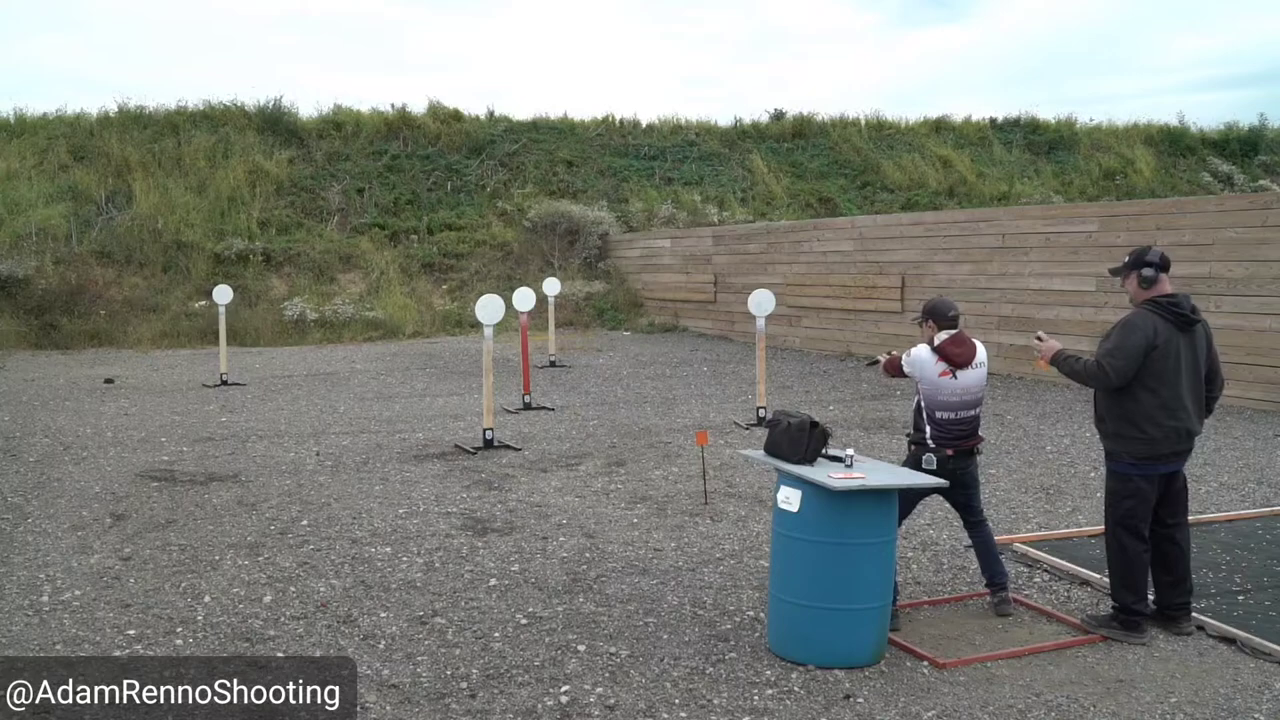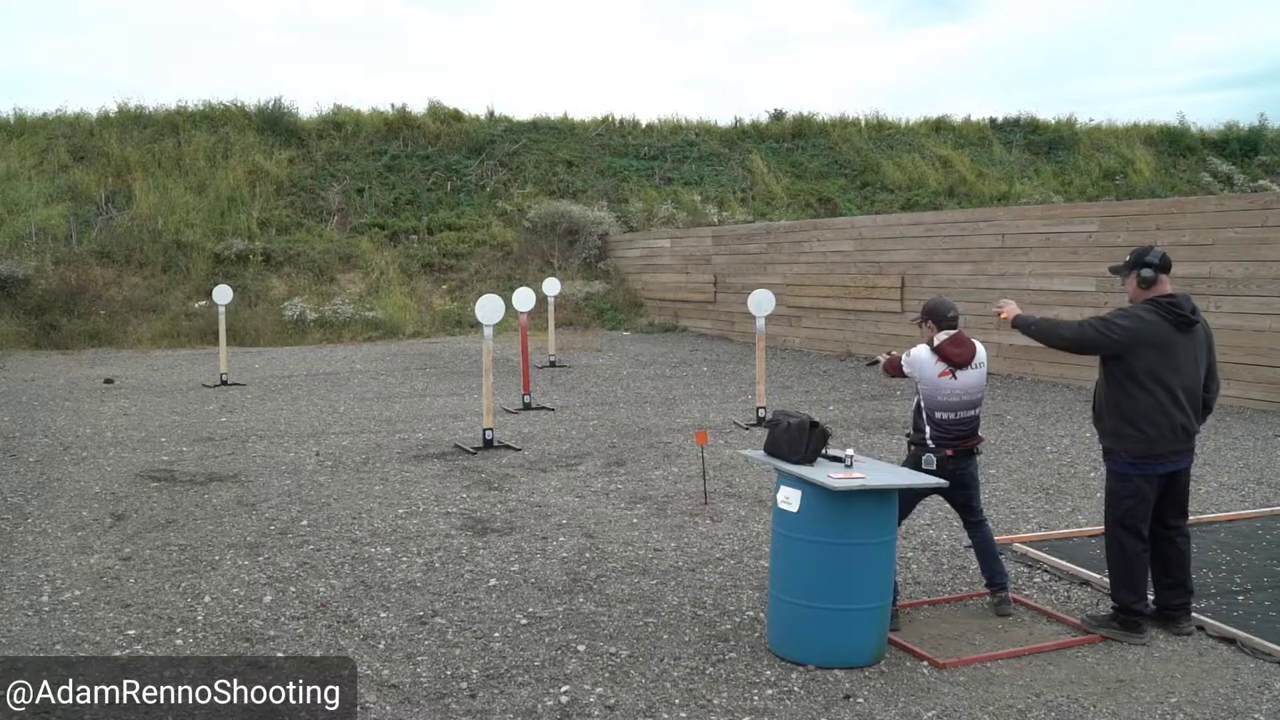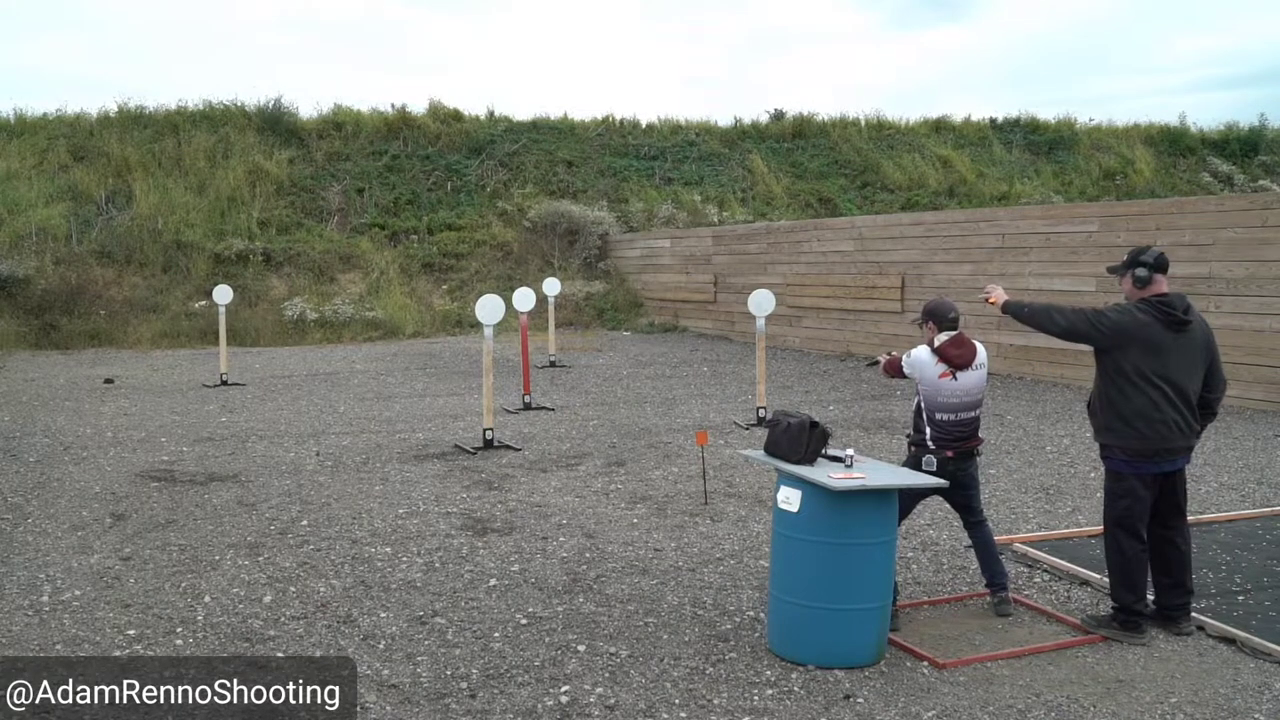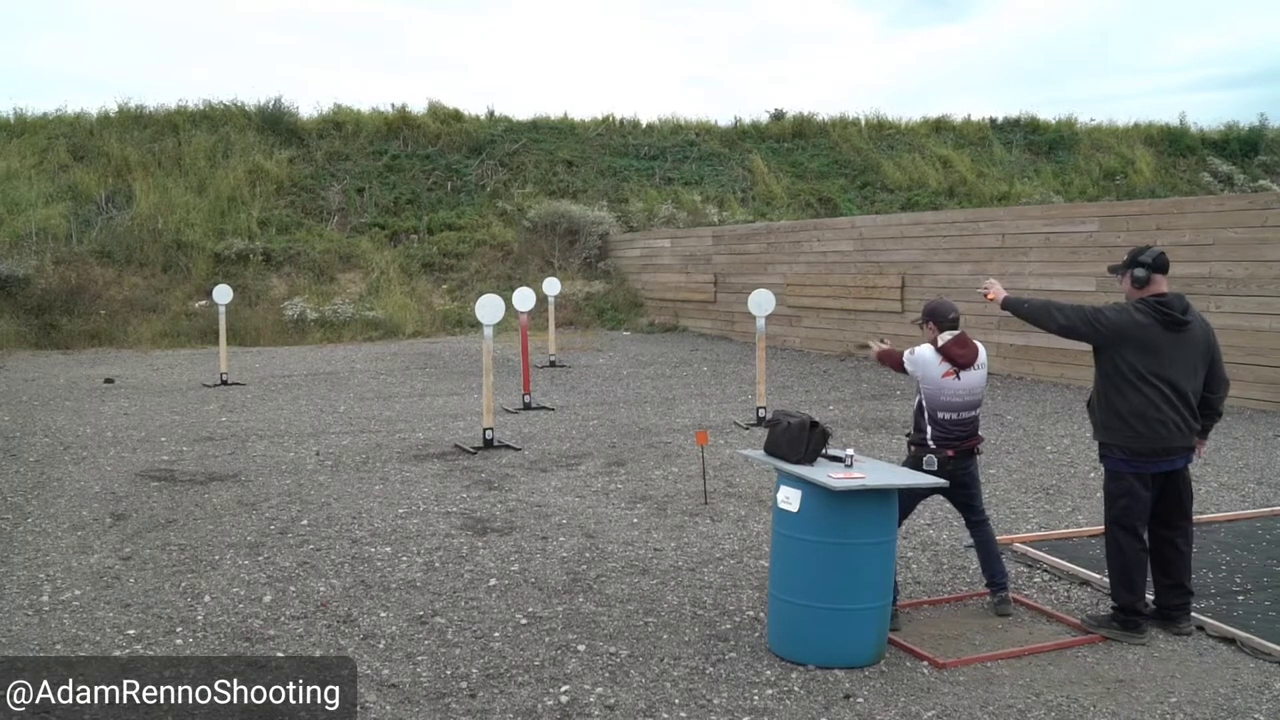
dt=0.7s
person 1, frame 1
left shoulder: (1140, 323)
right shoulder: (1195, 324)
left elbow: (1106, 374)
right elbow: (1214, 383)
left wrist: (1058, 356)
left hip: (1136, 452)
right hip: (1175, 447)
left knee: (1128, 532)
right knee: (1170, 527)
left ankle: (1130, 619)
right ankle: (1176, 610)
person 1, frame 2
left shoulder: (1134, 322)
right shoulder: (1197, 325)
left elbow: (1072, 335)
right elbow: (1209, 387)
left wrist: (1019, 319)
left hip: (1136, 452)
right hip: (1177, 449)
left knee: (1127, 532)
right knee: (1171, 528)
left ankle: (1129, 619)
right ankle: (1176, 610)
person 1, frame 3
left shoulder: (1124, 321)
right shoulder: (1197, 325)
left elbow: (1061, 320)
right elbow: (1214, 386)
left wrist: (1007, 304)
right wrist: (1194, 429)
left hip: (1133, 452)
right hip: (1176, 449)
left knee: (1126, 533)
right knee: (1171, 529)
left ankle: (1130, 619)
right ankle: (1176, 611)
person 1, frame 4
left shoulder: (1122, 320)
right shoulder: (1198, 324)
left elbow: (1059, 316)
right elbow: (1217, 385)
left wrist: (1007, 300)
right wrist: (1201, 430)
left hip: (1131, 451)
right hip: (1177, 449)
left knee: (1126, 532)
right knee: (1172, 530)
left ankle: (1129, 618)
right ankle: (1175, 610)
person 2, frame 1
left shoulder: (921, 356)
right shoulder: (979, 352)
left elbow: (893, 367)
left wrist: (885, 361)
right wrist: (899, 360)
left hip: (925, 460)
right hip: (964, 460)
right knee: (976, 523)
left ankle: (887, 606)
right ankle: (1000, 593)
person 2, frame 2
left shoulder: (921, 356)
right shoulder: (979, 352)
left elbow: (893, 367)
left wrist: (885, 361)
right wrist: (898, 360)
left hip: (925, 461)
right hip: (963, 461)
right knee: (976, 523)
left ankle: (886, 606)
right ankle: (1000, 593)
person 2, frame 3
left shoulder: (921, 357)
right shoulder: (979, 353)
left elbow: (894, 368)
left wrist: (885, 362)
right wrist: (900, 360)
left hip: (925, 461)
right hip: (964, 462)
right knee: (976, 523)
left ankle: (886, 605)
right ankle: (1001, 594)
person 2, frame 4
left shoulder: (925, 355)
right shoulder: (978, 352)
left elbow: (897, 360)
left wrist: (879, 352)
right wrist: (892, 352)
left hip: (927, 461)
right hip: (964, 460)
right knee: (978, 522)
left ankle: (886, 605)
right ankle: (1001, 594)
